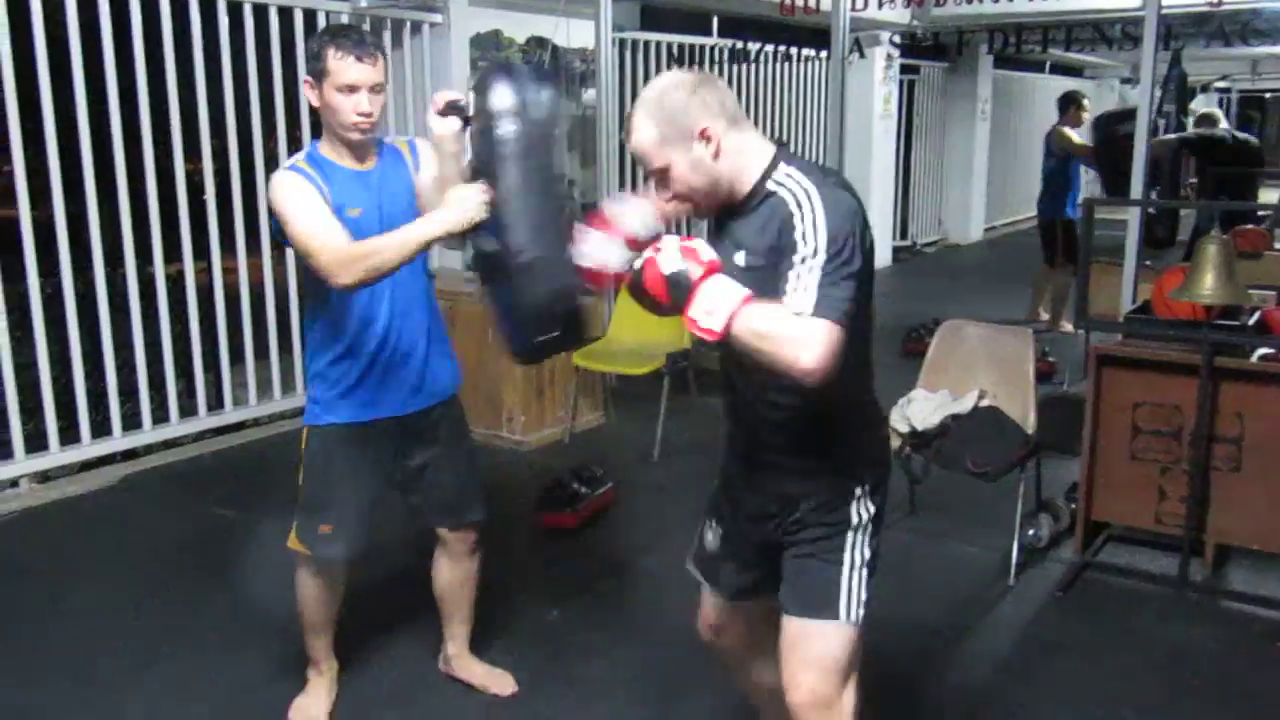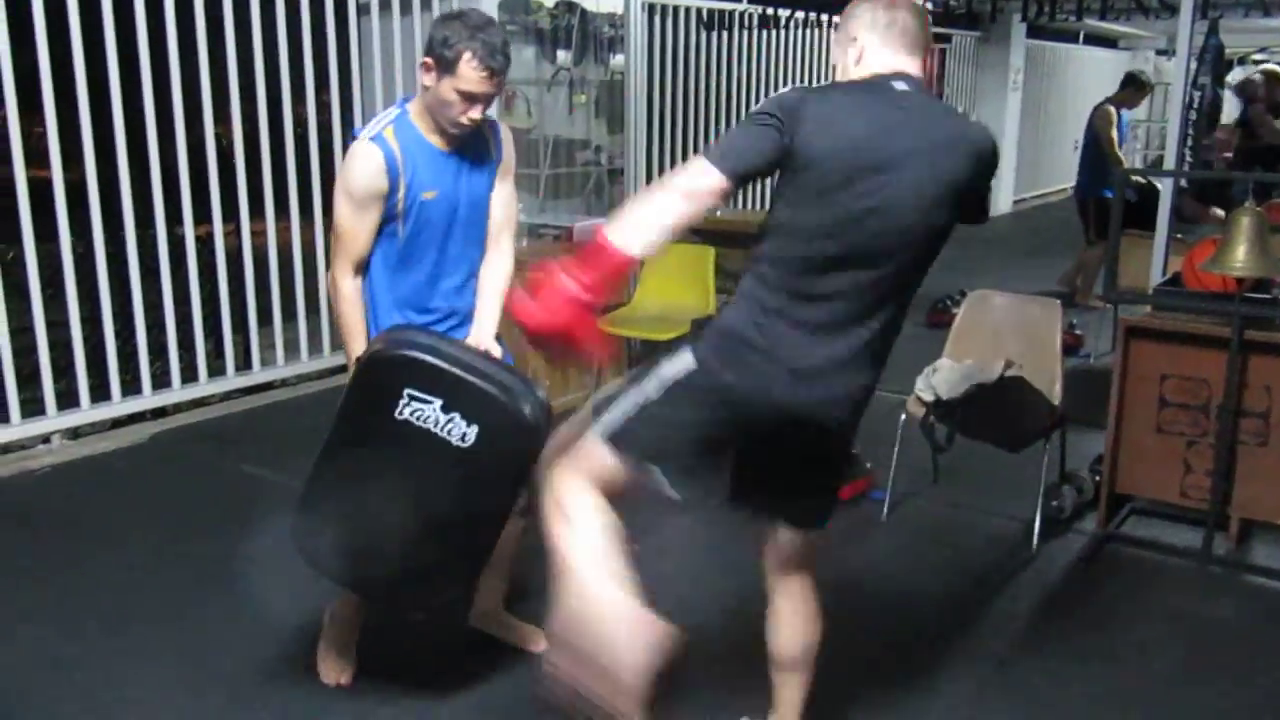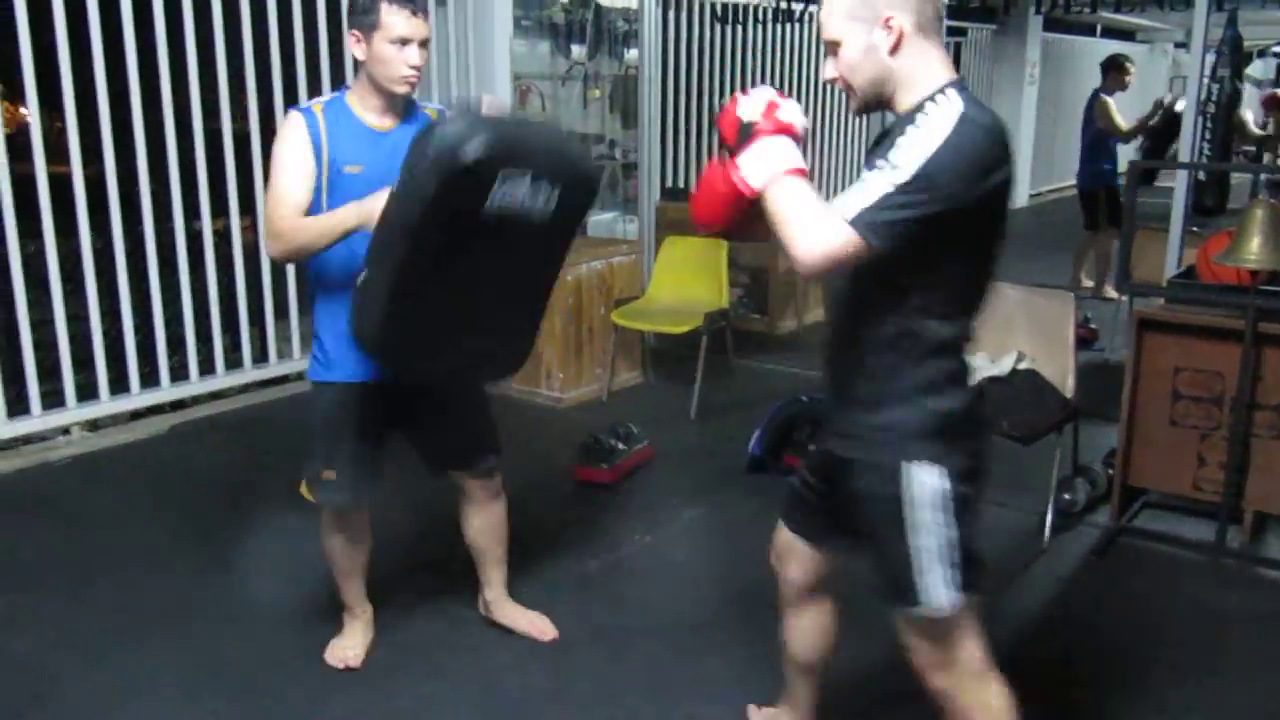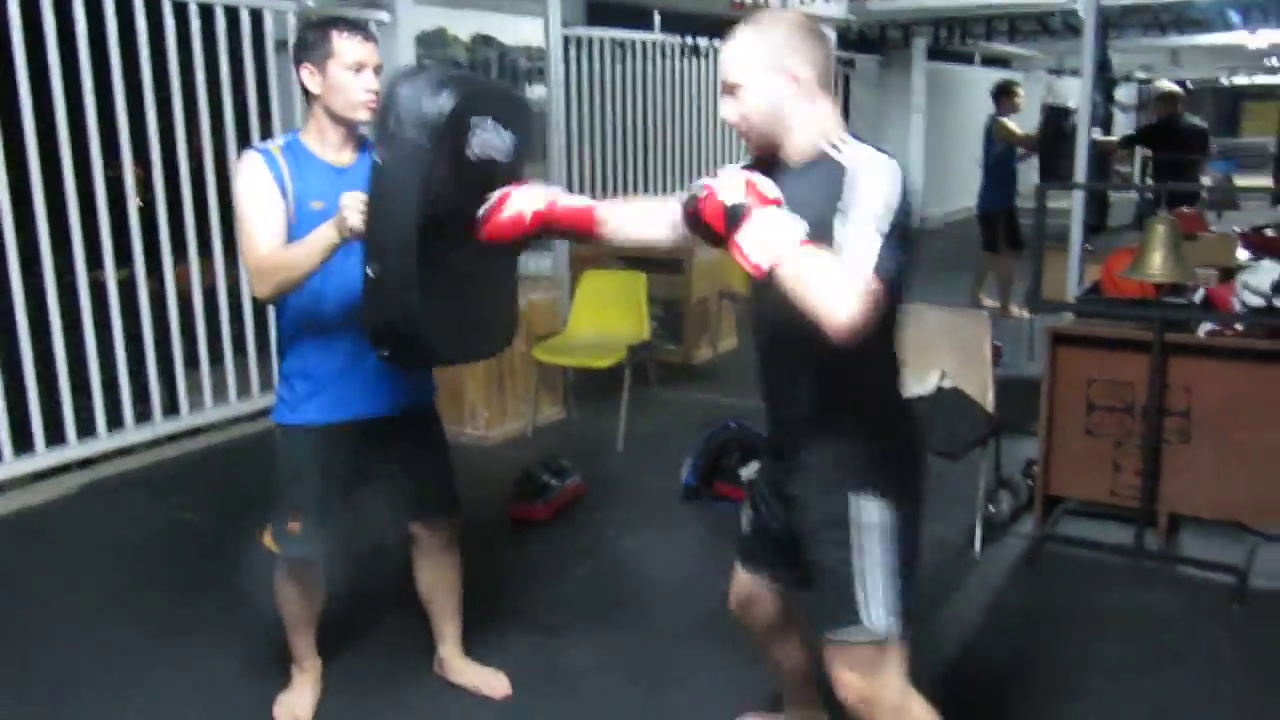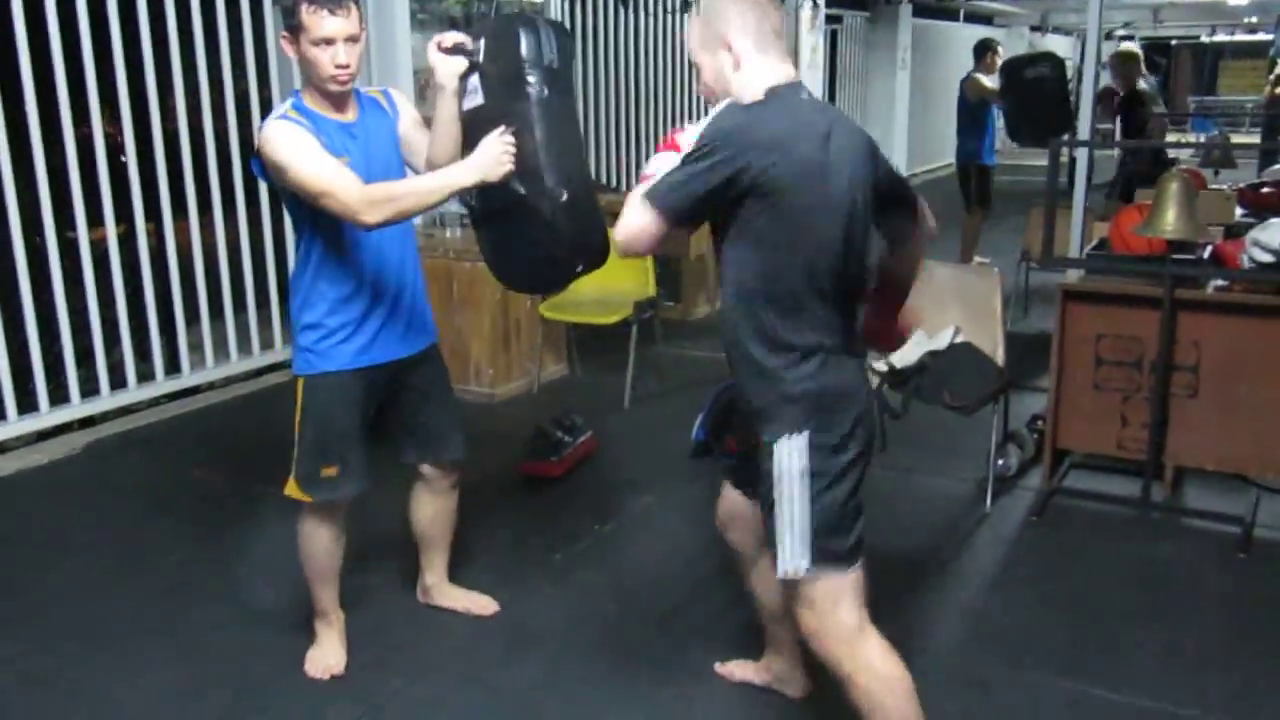
dt=0.7s
person 1, frame 1
left shoulder: (812, 205)
right shoulder: (739, 203)
left elbow: (808, 353)
right elbow: (661, 216)
left wrist: (709, 293)
left hip: (831, 478)
right hip: (752, 466)
right knee: (724, 624)
person 1, frame 2
left shoulder: (806, 108)
right shoulder: (972, 146)
left elbow: (691, 189)
left wrist: (586, 273)
left hip: (746, 359)
right hip: (836, 396)
left knee: (569, 475)
right knee: (789, 567)
left ankle: (609, 653)
person 1, frame 3
left shoulder: (953, 131)
right shoulder: (910, 135)
left elbow: (818, 245)
right elbow: (837, 242)
left wrist: (766, 145)
right wrist: (751, 188)
left hip: (913, 436)
right hip: (856, 417)
left knee: (947, 659)
right knee: (796, 566)
person 1, frame 4
left shoulder: (868, 177)
right shoulder: (772, 176)
left elbow: (844, 311)
right elbow: (669, 225)
left wrist: (761, 221)
right wrist: (559, 210)
left hip: (858, 469)
right hip: (797, 455)
right knee: (755, 601)
person 1, frame 5
left shoulder: (738, 129)
right shoulder: (847, 136)
left elbow: (632, 235)
right elbow: (917, 230)
left wrist: (667, 168)
left hip: (806, 407)
right hip: (782, 391)
left knee: (836, 627)
right knee: (741, 519)
person 2, frame 1
left shoulder: (413, 155)
right shoulder: (296, 184)
left elbow: (456, 221)
right elbow: (343, 269)
left wrist: (453, 150)
right wrist: (443, 219)
left hip: (430, 391)
right hip: (346, 403)
left knee: (462, 528)
right knee: (324, 551)
left ankle: (458, 651)
person 2, frame 2
left shoulder: (495, 142)
right shoulder: (377, 153)
left elbow: (500, 246)
right elbow: (346, 273)
left wrist: (483, 333)
left hip: (476, 352)
left ankle: (490, 606)
right ankle: (343, 620)
person 2, frame 3
left shoulder: (443, 128)
right shoulder: (307, 127)
right elbow: (278, 239)
right wrist: (361, 212)
right hip: (349, 355)
left knee: (482, 476)
right knee: (344, 498)
left ankle: (497, 597)
right ankle: (357, 613)
person 2, frame 4
right shoulder: (265, 167)
right elbow: (264, 279)
right wrist: (337, 230)
left hip: (401, 387)
right hip: (315, 400)
left knee: (435, 527)
right knee: (300, 549)
left ankle: (450, 655)
person 2, frame 5
left shoulder: (391, 107)
right shoulder: (284, 133)
left elbow: (434, 170)
right elbow: (365, 207)
left wrist: (447, 89)
right wrist: (473, 170)
left hip: (410, 332)
right hip: (335, 348)
left knee: (440, 465)
right knee: (325, 495)
left ankle: (434, 581)
right ankle: (328, 620)
person 3, frame 1
left shoulder: (1066, 135)
right shoulder: (1061, 134)
left elbow: (1088, 159)
right elbow: (1091, 155)
left hip: (1056, 210)
right hip: (1058, 212)
left knee: (1051, 264)
right knee: (1067, 266)
left ankle: (1037, 311)
right ankle: (1057, 321)
person 3, frame 2
left shoulder: (1118, 112)
right shoulder: (1107, 112)
right elbow: (1112, 154)
right wrist: (1132, 179)
left hip: (1102, 187)
right hip: (1095, 189)
left knee: (1097, 241)
right knee: (1101, 242)
left ankle: (1070, 279)
right ankle: (1084, 294)
person 3, frame 3
left shoulder: (1100, 99)
right shoulder: (1103, 101)
left elbow: (1115, 134)
right elbow: (1124, 135)
left wrist: (1144, 123)
right wrist: (1153, 112)
left hip: (1093, 177)
right hip: (1099, 178)
left knee: (1094, 230)
right knee: (1109, 231)
left ankle: (1078, 278)
right ankle: (1101, 286)
person 3, frame 4
left shoulder: (999, 124)
right shoulder: (1002, 125)
left elbow: (1012, 156)
right elbow: (1032, 143)
left wrist: (1036, 147)
left hip: (994, 199)
right hip: (999, 201)
left knee: (993, 251)
right knee: (1009, 252)
left ankle: (977, 296)
right ankle: (1007, 306)
person 3, frame 5
left shoulder: (982, 82)
right shoulder: (975, 81)
left elbow: (1001, 98)
left hip: (981, 156)
right hip: (974, 158)
left knee: (977, 210)
right knee: (978, 211)
left ankle: (967, 257)
right ankle: (966, 262)
